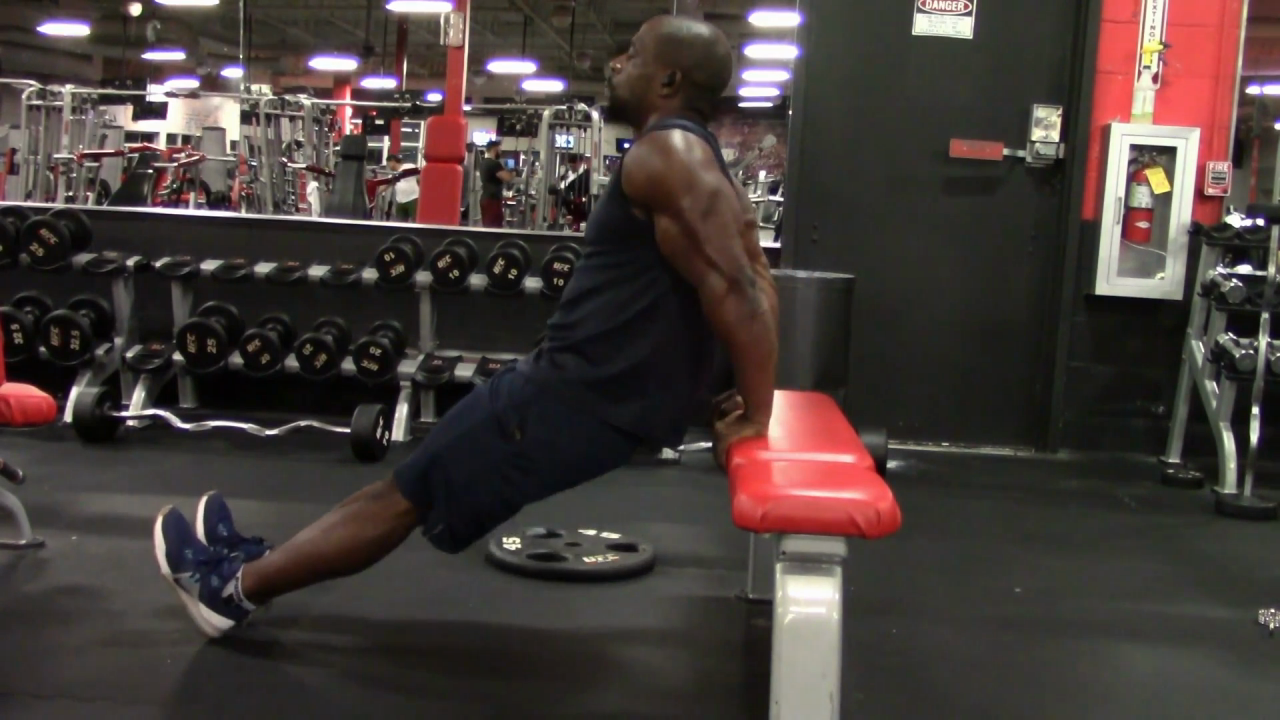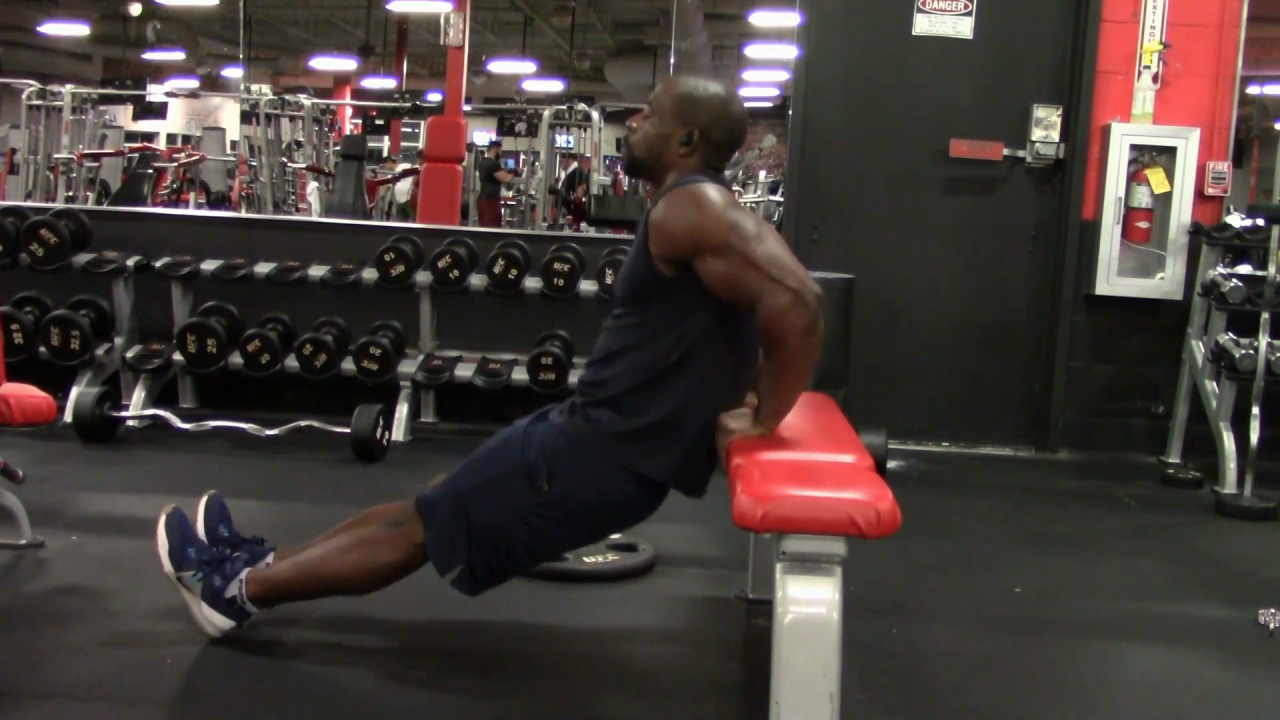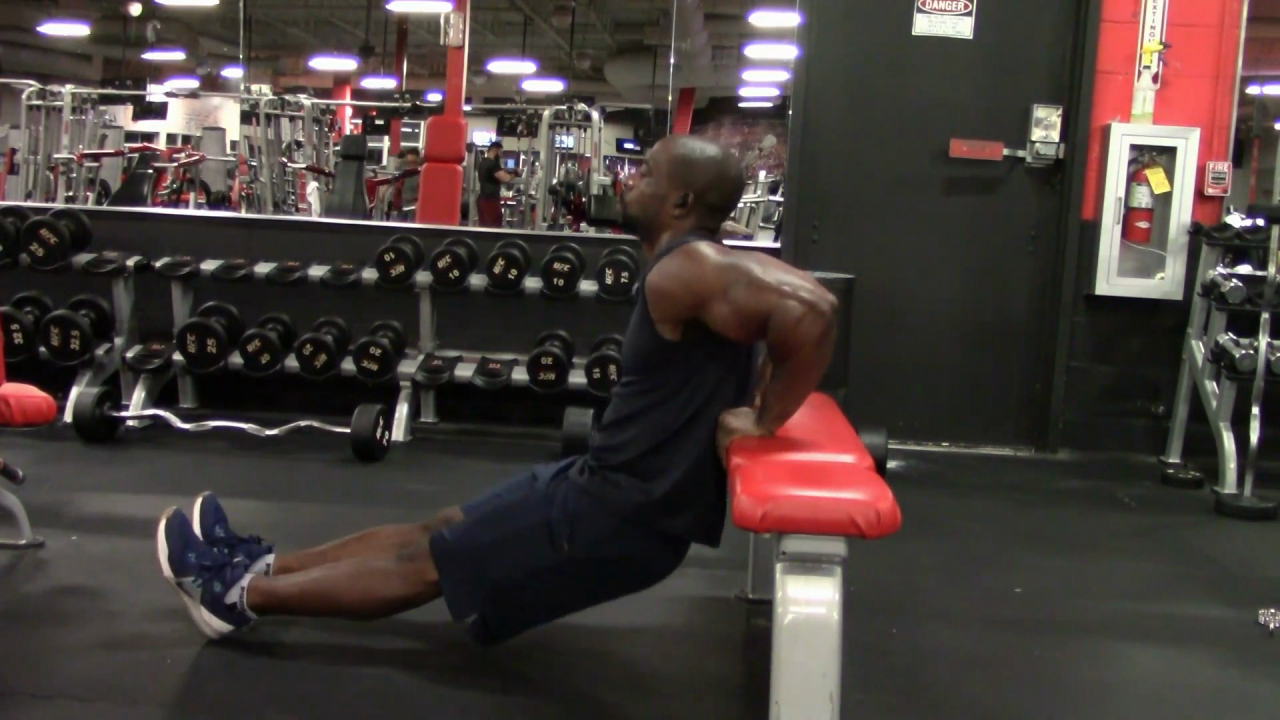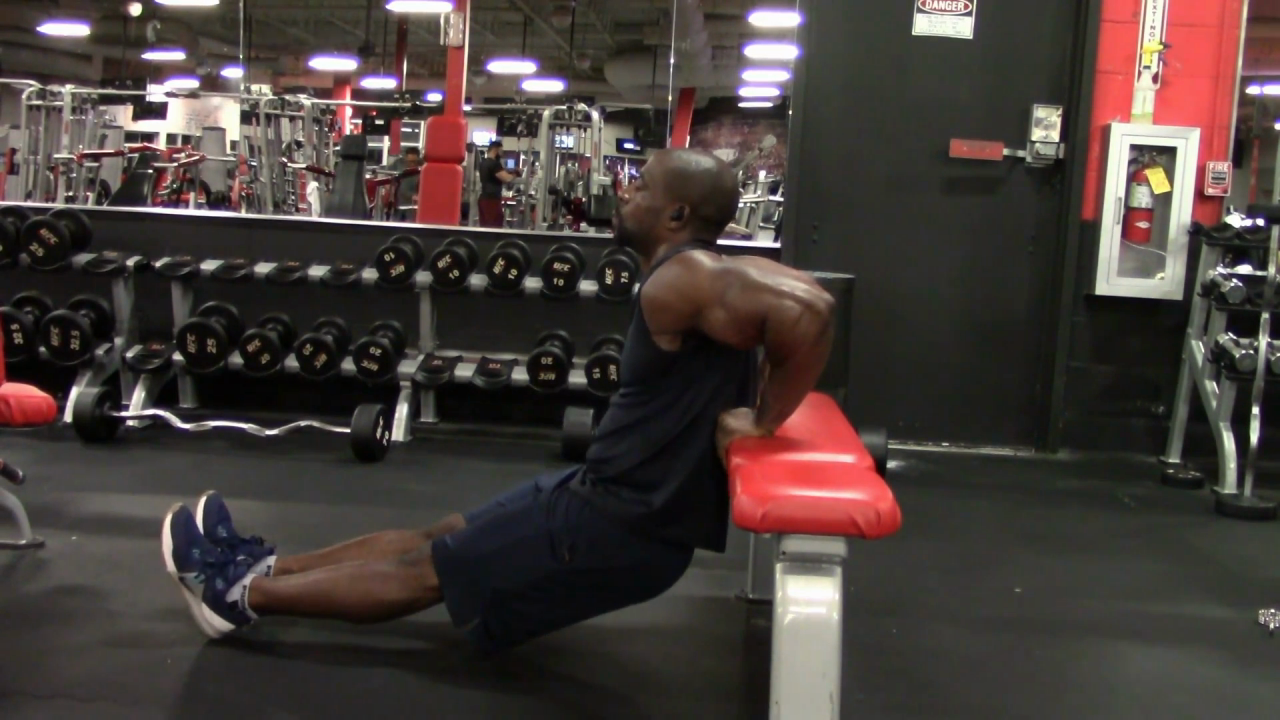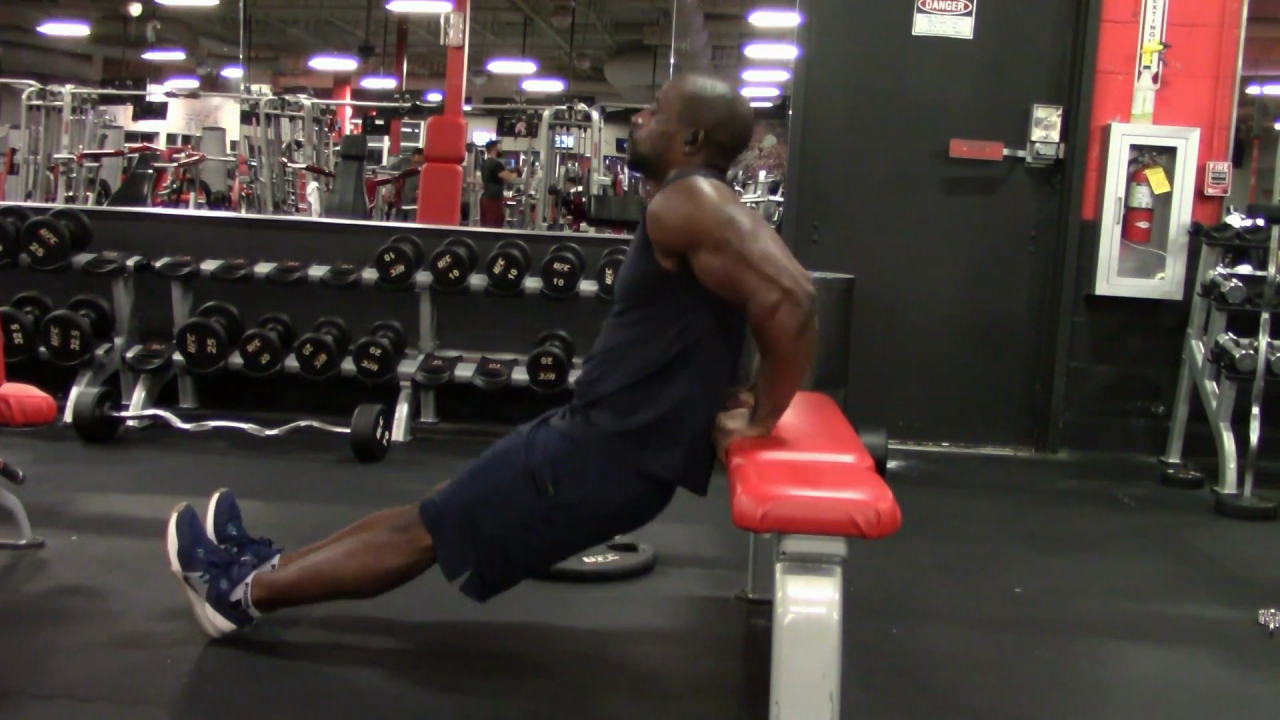
dt=0.5s
person 1, frame 1
left shoulder: (666, 154)
right shoulder: (691, 159)
left elbow: (734, 290)
right elbow: (753, 277)
left wrist: (755, 419)
right wrist: (746, 397)
left hip: (579, 397)
right hip: (593, 384)
left knee: (407, 497)
right knee: (416, 483)
left ankle: (234, 588)
right ankle: (258, 563)
person 1, frame 2
left shoulder: (691, 210)
right shoulder: (706, 209)
left elbow: (794, 303)
right elbow: (778, 304)
left wrist: (765, 422)
right wrist: (752, 399)
left hip: (608, 452)
right hip: (606, 430)
left knee: (423, 526)
right knee: (431, 507)
left ankle: (239, 589)
right ankle: (264, 564)
person 1, frame 3
left shoulder: (685, 271)
right shoulder: (702, 266)
left elbow: (812, 311)
right elbow: (789, 310)
left wrist: (764, 421)
right wrist: (756, 403)
left hip: (626, 513)
right hip: (616, 482)
left knee: (431, 563)
right knee: (441, 529)
left ankle: (238, 594)
right ankle: (263, 565)
person 1, frame 4
left shoulder: (679, 281)
right shoulder: (702, 275)
left elbow: (808, 312)
right elbow: (790, 300)
left wrist: (762, 423)
right wrist: (757, 407)
left hip: (628, 525)
right hip: (615, 491)
left knee: (432, 570)
right knee: (443, 536)
left ankle: (240, 594)
right ankle: (264, 567)
person 1, frame 5
left shoulder: (689, 202)
right shoulder: (703, 204)
left elbow: (789, 301)
right elbow: (771, 302)
left wrist: (764, 422)
right wrist: (747, 399)
left hip: (611, 453)
right hip: (606, 431)
left knee: (427, 533)
right knee: (438, 509)
left ankle: (243, 594)
right ankle: (271, 567)
